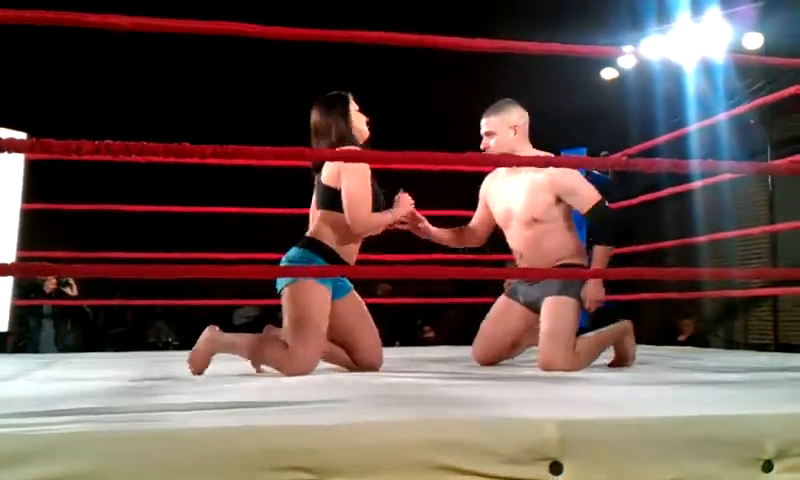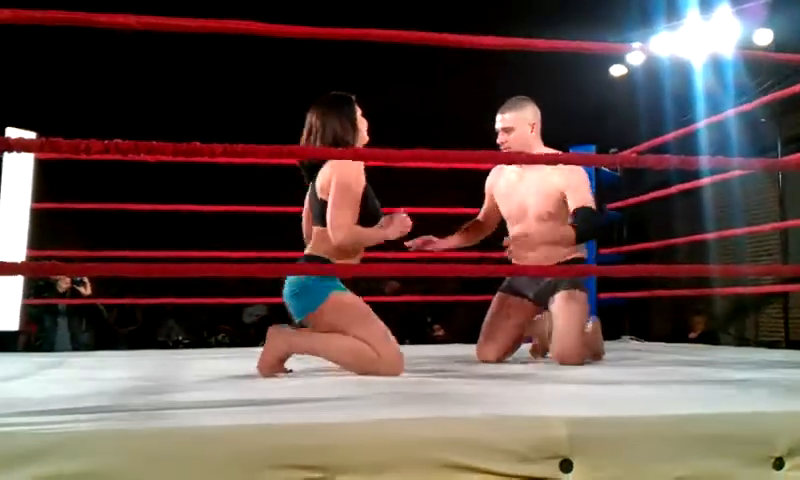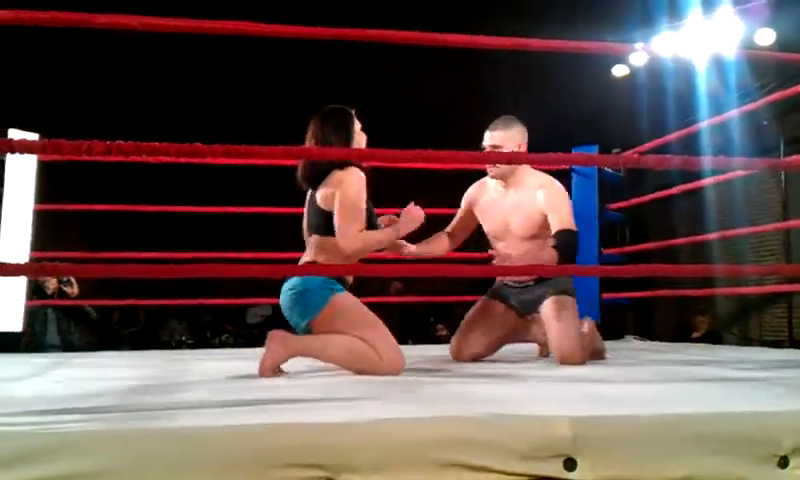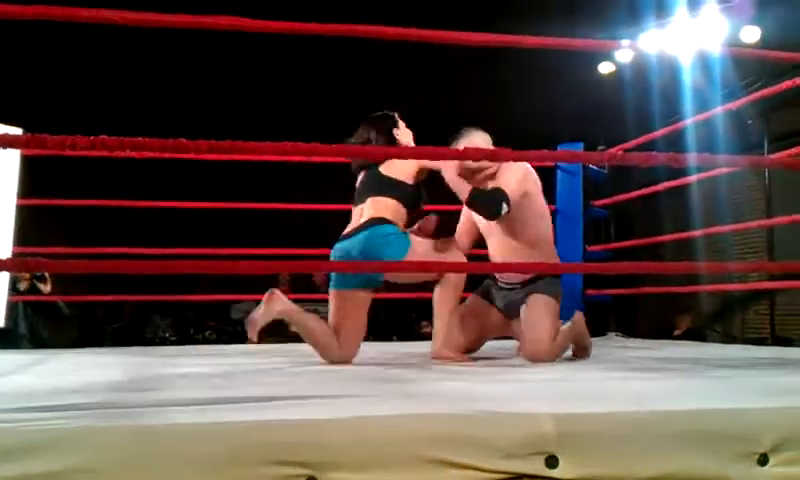
dt=0.5s
person 1, frame 1
left shoulder: (331, 163)
right elbow: (360, 223)
left wrist: (383, 224)
right wrist: (396, 212)
right hip: (311, 264)
left knee: (370, 360)
right knee: (300, 363)
left ankle: (280, 338)
right ankle: (221, 340)
person 1, frame 2
left shoulder: (324, 168)
right shoulder: (348, 164)
right elbow: (342, 237)
left wrist: (378, 230)
right wrist: (386, 232)
left hip: (309, 281)
right hip: (318, 282)
left knee: (378, 352)
right knee: (390, 362)
left ankle: (294, 339)
right ankle: (290, 340)
person 1, frame 3
left shoulder: (319, 183)
right shoulder: (350, 177)
right elbow: (351, 245)
left wrist: (377, 226)
right wrist: (399, 228)
left hip: (297, 290)
right hip: (318, 287)
right knee: (389, 361)
left ankle: (290, 344)
right ankle: (289, 344)
person 1, frame 4
left shoulder: (366, 172)
right shoulder: (410, 158)
left wrist: (414, 232)
left hip: (345, 251)
right hip: (380, 241)
left knee: (339, 351)
right knee: (456, 261)
left ankle: (284, 306)
right ankle: (443, 345)
person 2, frame 1
left shoulder: (553, 173)
right shoulder: (491, 184)
left elbow: (604, 220)
right elbow: (473, 236)
left wrist: (596, 280)
right wrist: (429, 231)
left hip: (563, 276)
right hip: (523, 283)
left knee: (553, 362)
right knee: (482, 354)
left ankle: (618, 332)
right ankle: (546, 331)
person 2, frame 2
left shoulder: (565, 171)
right shoulder: (498, 177)
left elbow: (589, 225)
right elbow: (483, 225)
left wrist: (539, 238)
right wrist: (443, 243)
right hip: (521, 277)
left knee: (567, 354)
right knee: (487, 354)
left ankle: (589, 332)
right ankle: (541, 326)
person 2, frame 3
left shoulder: (548, 191)
right shoulder: (477, 192)
left elbow: (569, 249)
right elbow: (450, 238)
left wrist: (522, 260)
right wrist: (411, 249)
left hip: (550, 282)
right hip: (506, 287)
left knee: (569, 355)
right knee: (460, 352)
left ankle: (586, 332)
right ankle: (529, 329)
person 2, frame 4
left shoulder: (518, 172)
right shoulder: (476, 191)
left elbow: (492, 209)
right elbow: (458, 246)
left wrist: (450, 176)
left hip: (540, 282)
right hip: (498, 286)
left knee: (537, 352)
right knee: (449, 347)
left ankle: (573, 327)
right ankle: (513, 326)
